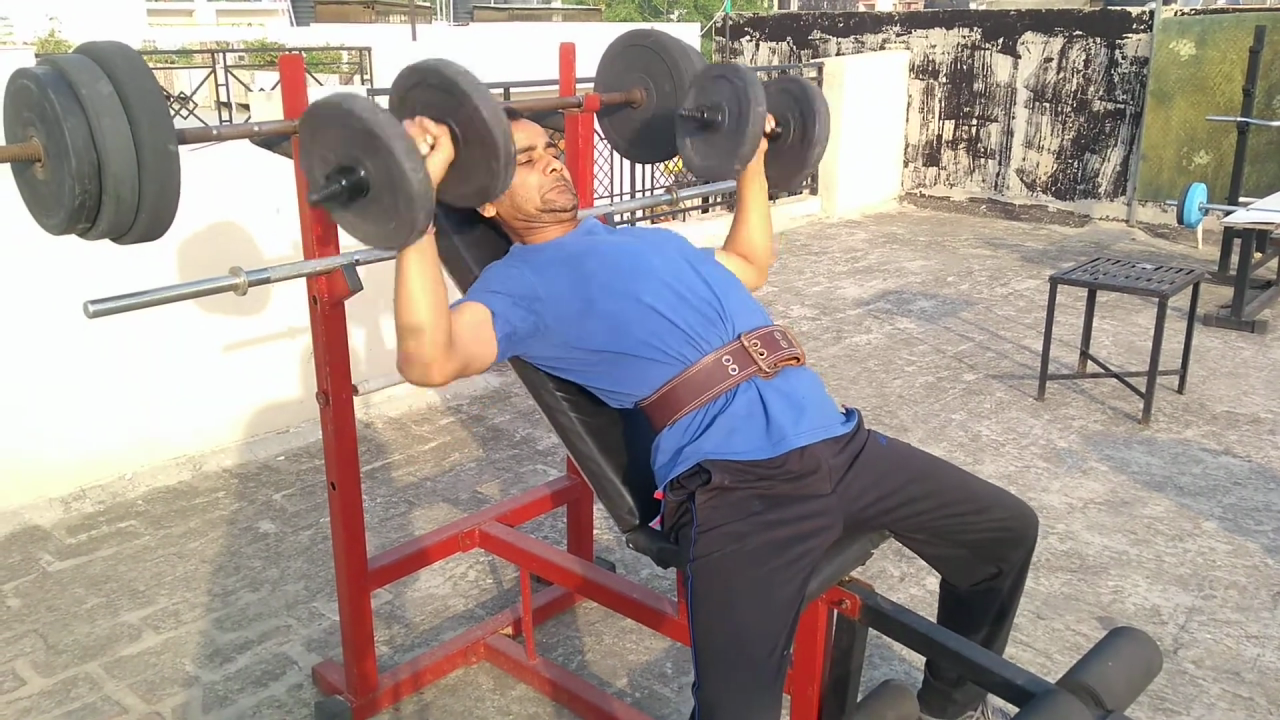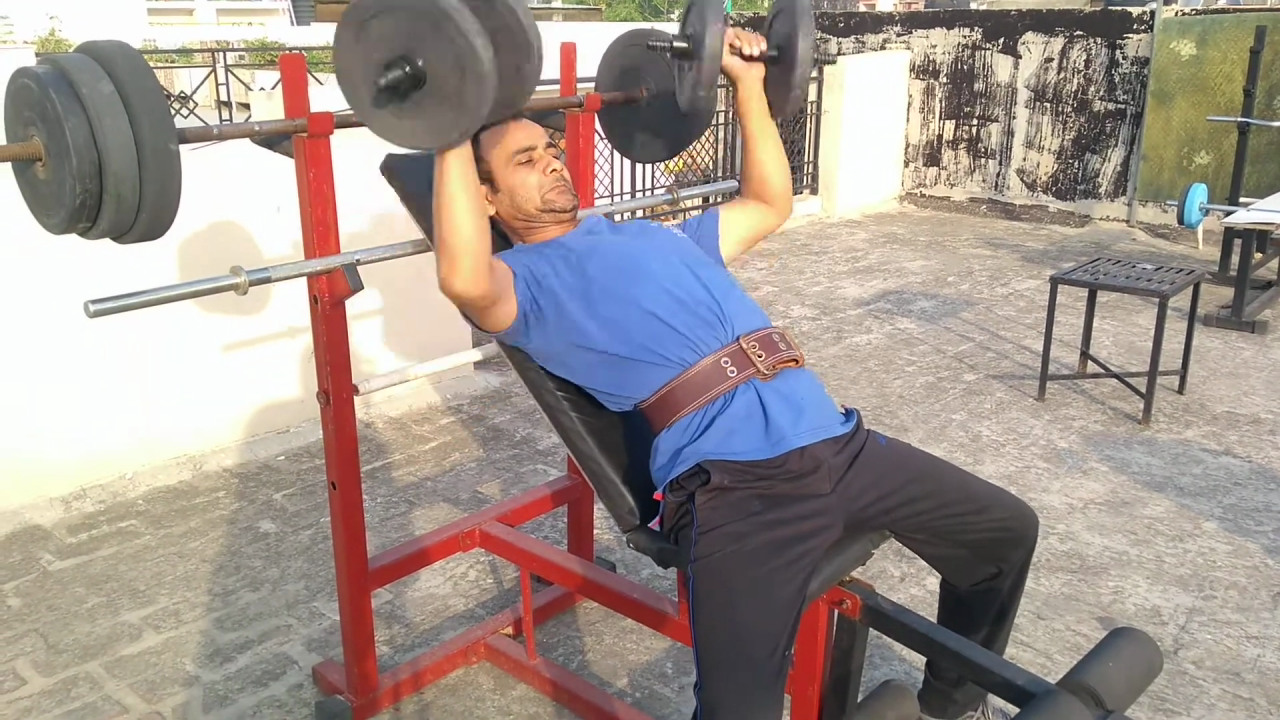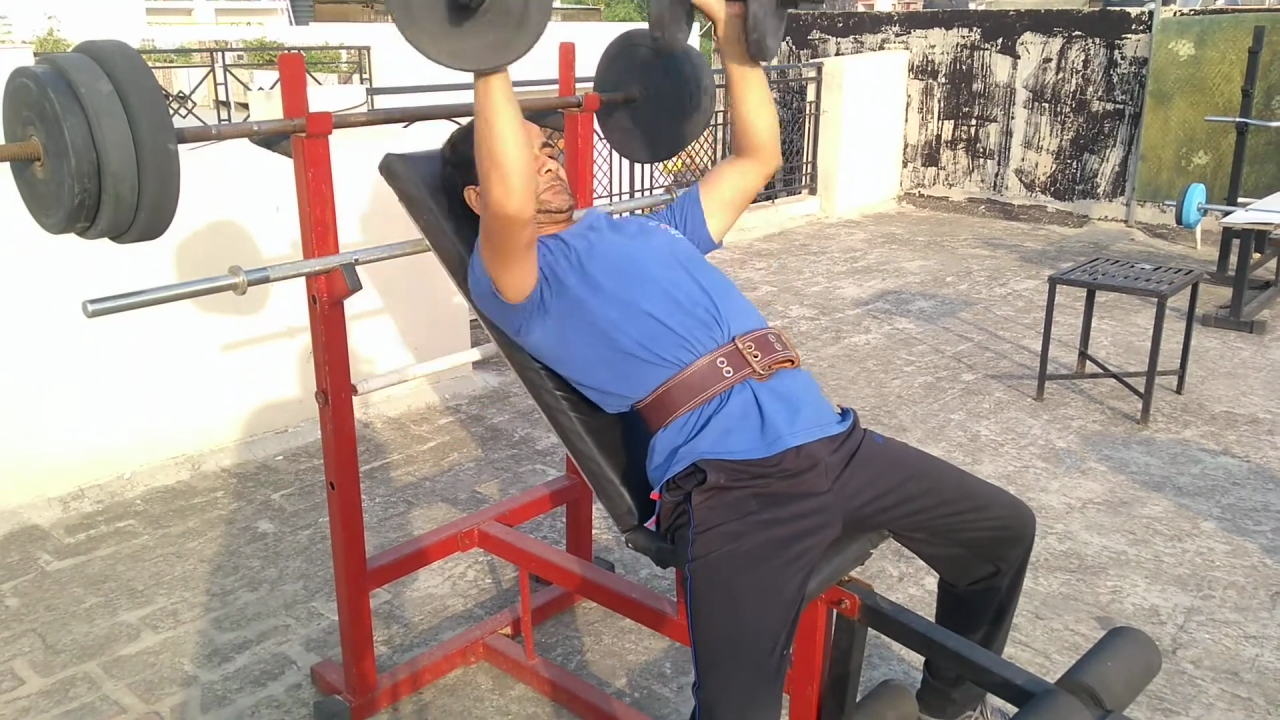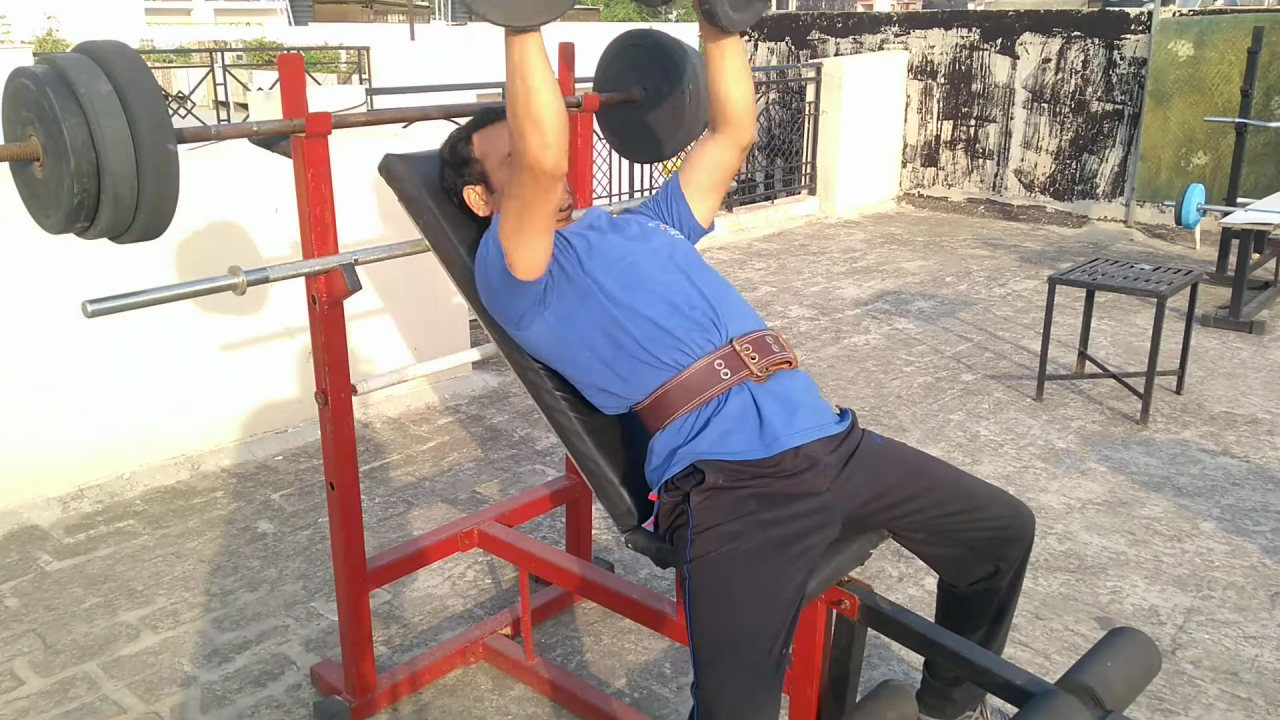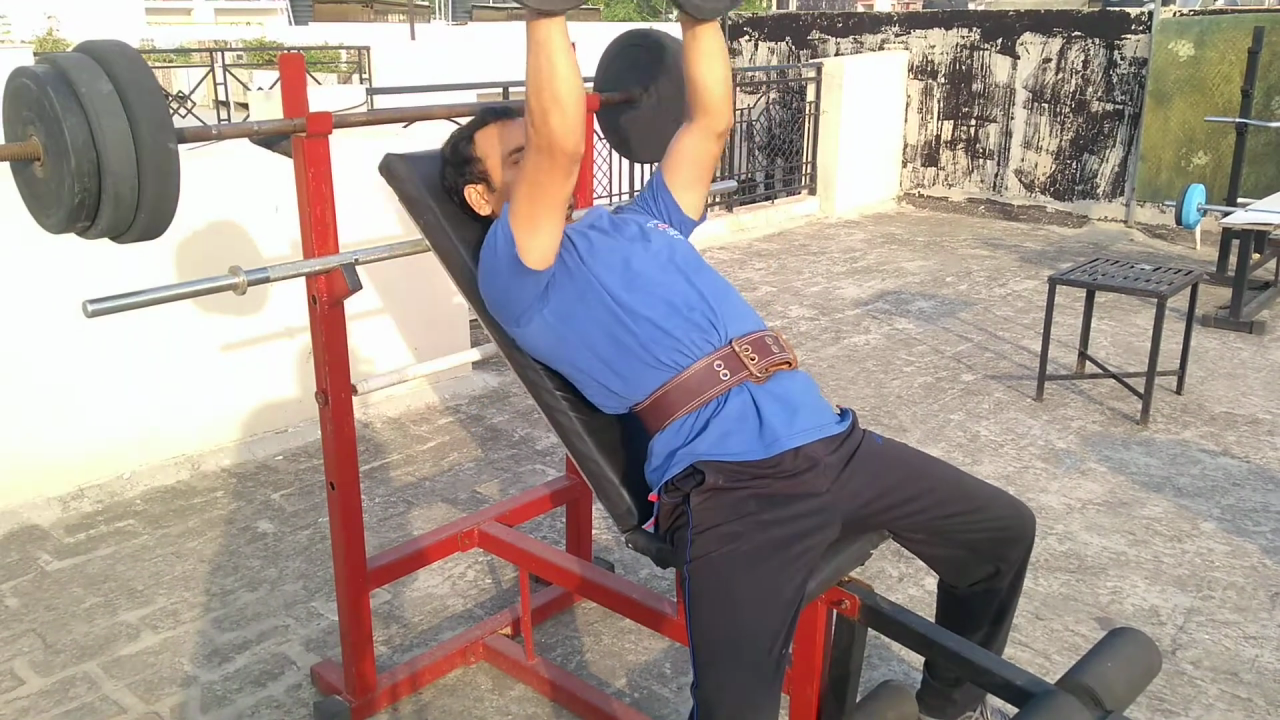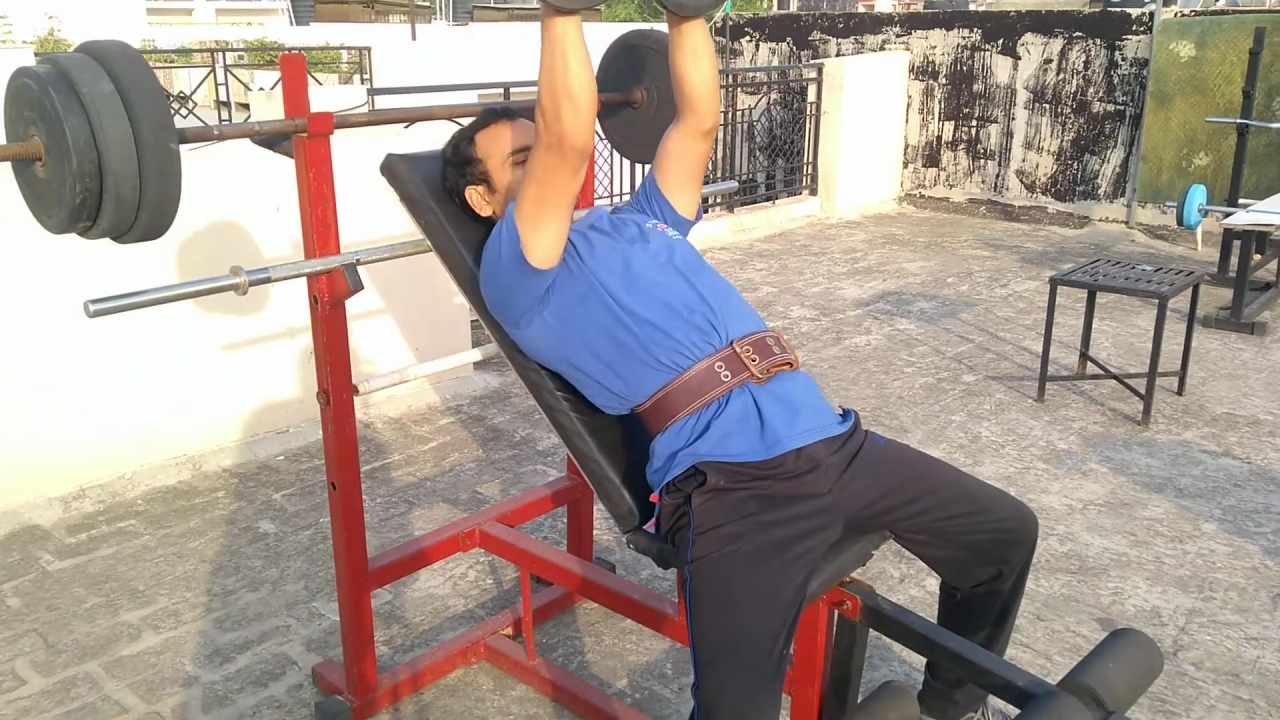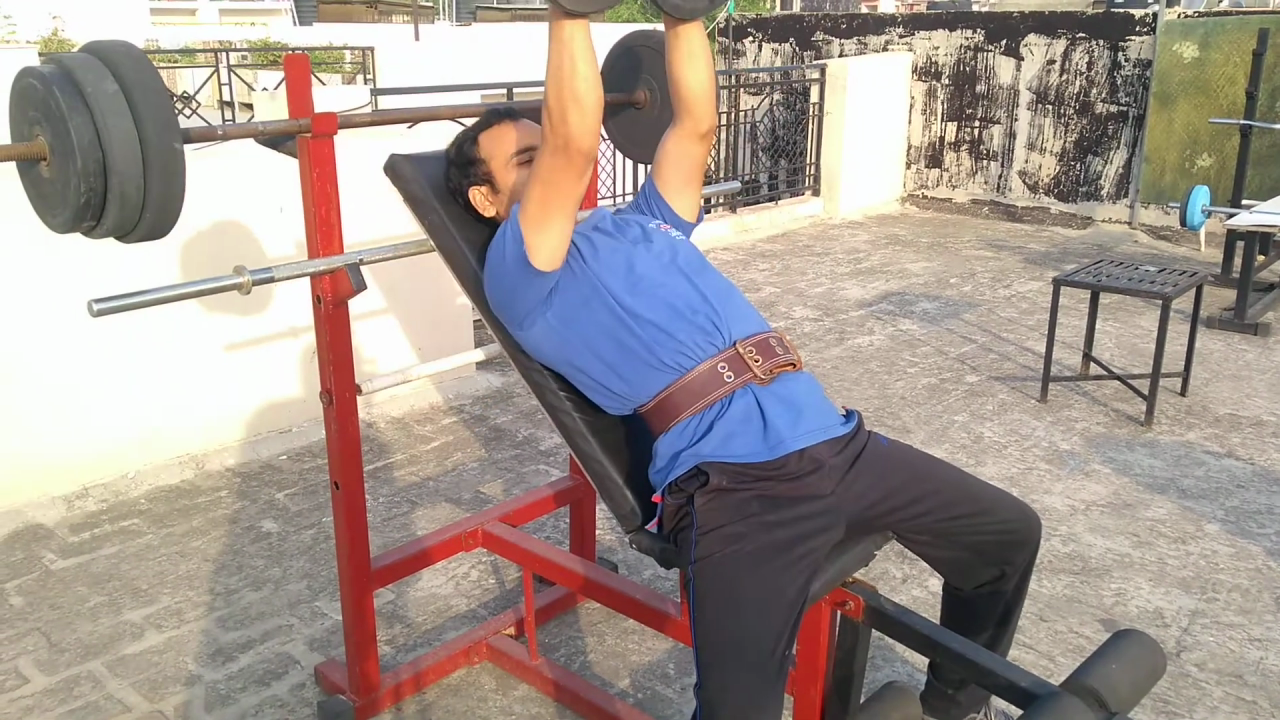
dt=0.1s
person 1, frame 1
left shoulder: (636, 235)
right shoulder: (516, 279)
left elbow: (751, 264)
right elbow: (431, 360)
left wrist: (752, 160)
left hip: (831, 437)
right hip: (728, 475)
left knee: (1004, 533)
person 1, frame 2
left shoulder: (647, 235)
right shoulder: (524, 277)
left elbow: (768, 206)
right elbow: (466, 278)
left wrist: (749, 85)
right wrist: (453, 138)
left hip: (835, 441)
right hip: (736, 481)
left knee: (1008, 531)
person 1, frame 3
left shoulder: (648, 227)
right shoulder: (516, 274)
left elbow: (758, 159)
right elbow: (508, 206)
right wrist: (492, 71)
left hip: (828, 436)
right hip: (730, 479)
left knee: (1004, 530)
person 1, frame 4
left shoulder: (642, 224)
right shoulder: (517, 267)
left elbow: (732, 133)
right elbow: (534, 169)
left wrist: (719, 26)
right wrist: (524, 25)
left hip: (826, 438)
right hip: (729, 481)
left knee: (1003, 530)
person 1, frame 5
left shoulder: (641, 222)
right shoulder: (516, 271)
left elbow: (709, 120)
right elbow: (561, 143)
left wrist: (699, 14)
right wrist: (546, 16)
left hip: (828, 437)
right hip: (729, 481)
left knee: (1005, 530)
person 1, frame 6
left shoulder: (639, 224)
right shoulder: (518, 272)
left elbow: (698, 118)
right elbow: (570, 138)
left hip: (829, 439)
right hip: (730, 482)
left knee: (1006, 532)
person 1, frame 7
left shoulder: (640, 224)
right shoulder: (521, 272)
left elbow: (696, 124)
right elbow: (577, 143)
left wrist: (682, 16)
right wrist: (567, 14)
left hip: (832, 440)
right hip: (732, 483)
left knee: (1011, 532)
